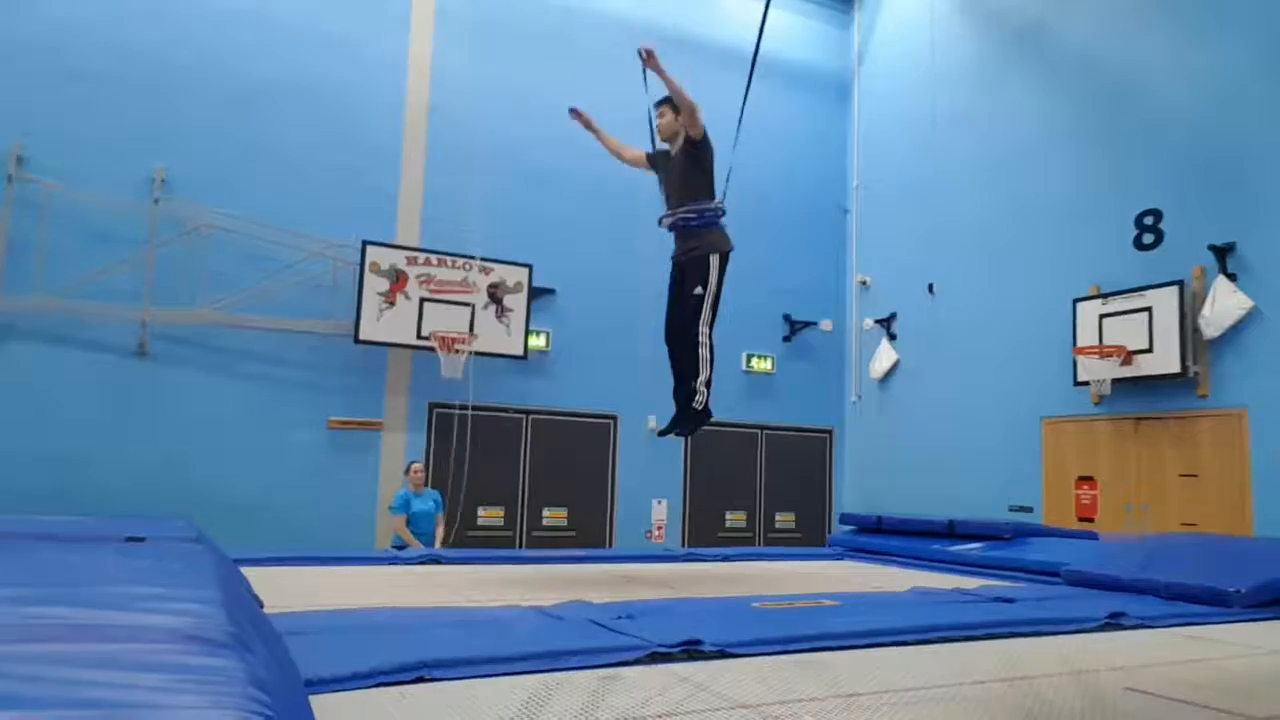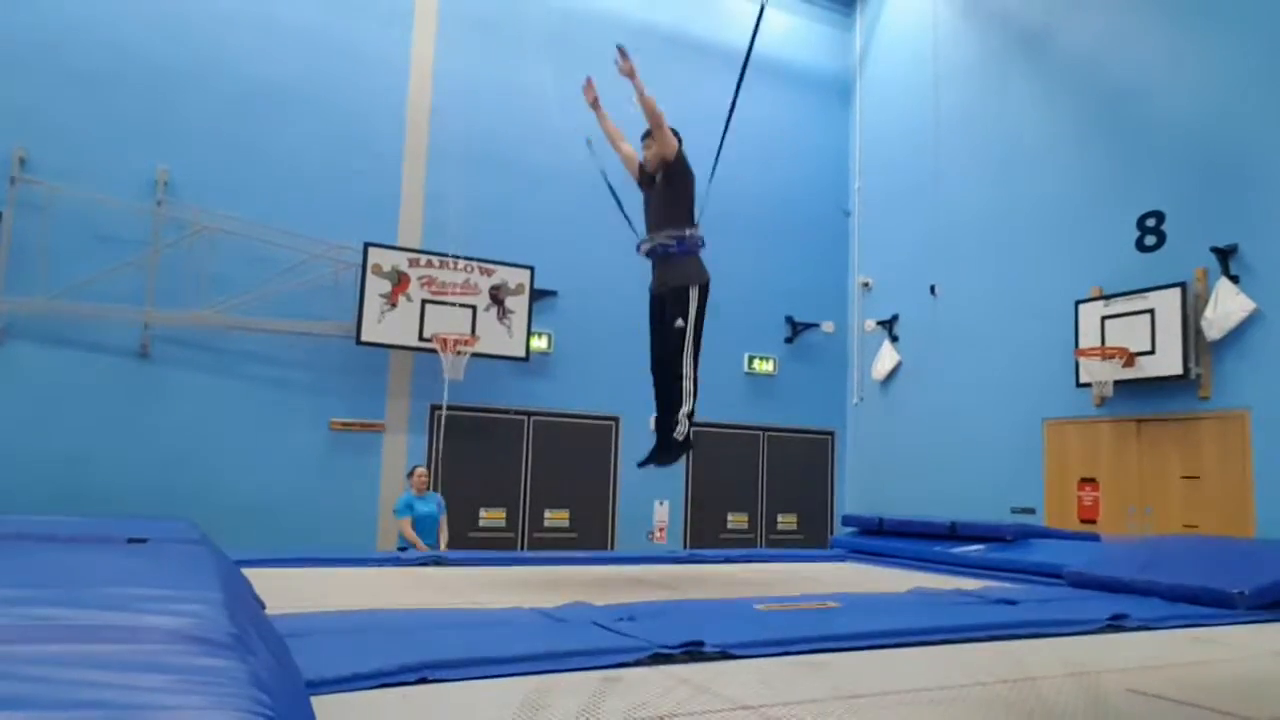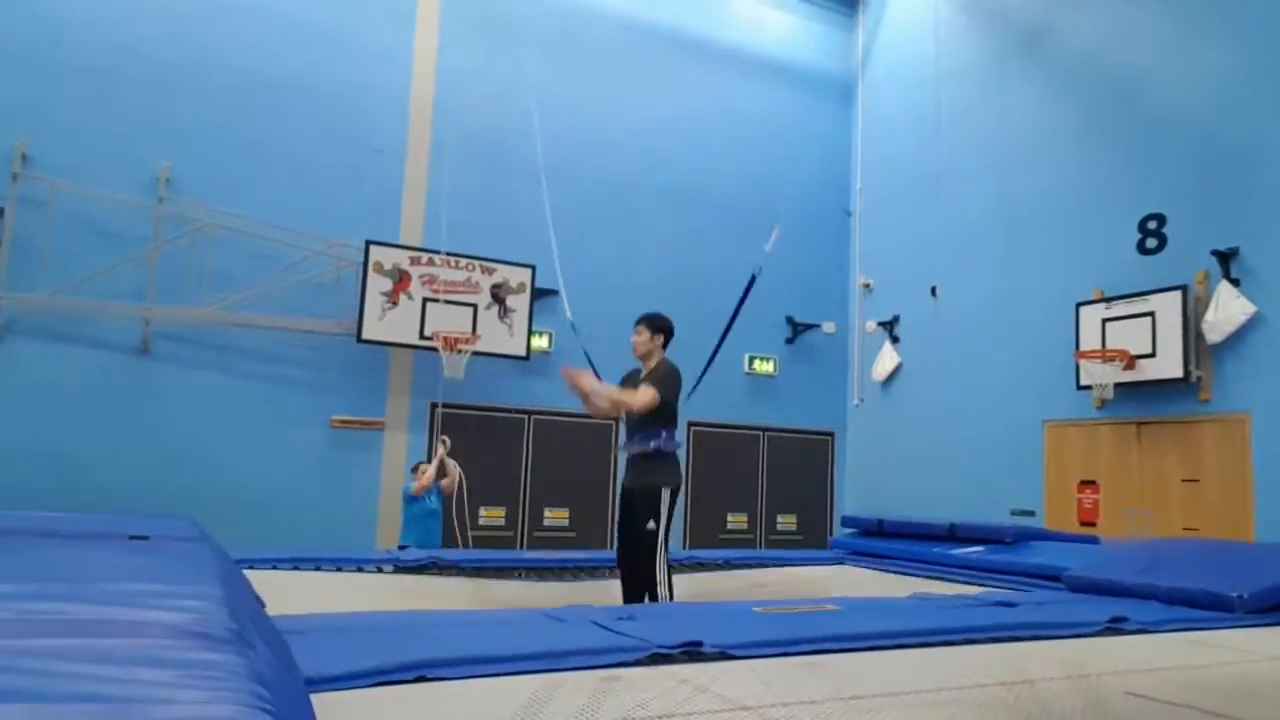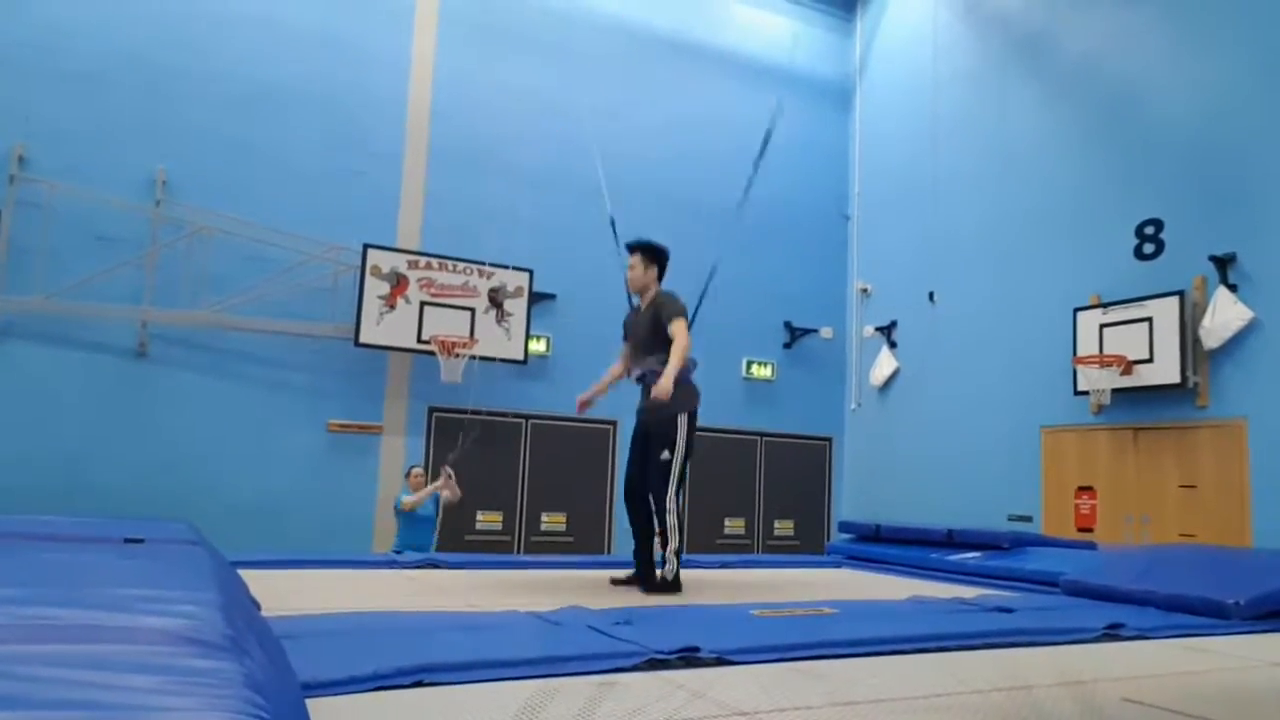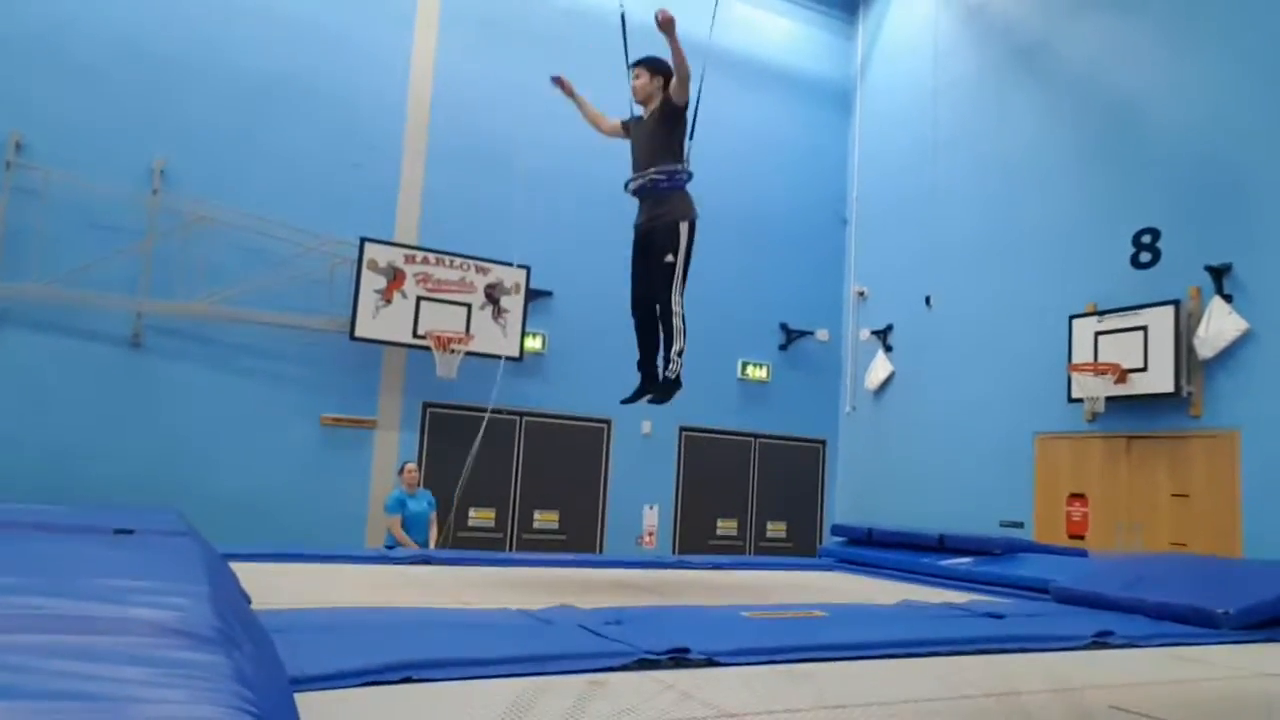
dt=1s
person 1, frame 1
left shoulder: (696, 145)
right shoulder: (664, 158)
left elbow: (690, 108)
right elbow: (626, 155)
left wrist: (659, 72)
right wrist: (593, 128)
left hip: (708, 247)
right hip: (683, 250)
left knee: (696, 329)
right knee: (675, 333)
left ankle: (699, 405)
right ankle: (684, 407)
person 1, frame 2
left shoulder: (679, 172)
right shoulder: (649, 181)
left elbow: (659, 121)
right elbow: (618, 143)
left wrist: (634, 78)
right wrist: (596, 106)
left hip: (686, 278)
right hip: (661, 280)
left knee: (683, 360)
right knee: (661, 364)
left ankle: (681, 433)
right ankle: (664, 436)
person 1, frame 3
left shoulder: (667, 373)
right shoulder: (632, 379)
left elbow: (638, 403)
right elbow: (602, 409)
left wrist: (594, 385)
right wrist: (585, 391)
left hip: (658, 479)
right hip: (634, 481)
left knee: (652, 561)
right knee: (627, 561)
person 1, frame 4
left shoulder: (668, 303)
right shoulder: (634, 317)
left elbow: (682, 339)
right elbow: (624, 364)
left wrist: (669, 376)
right wrist: (595, 392)
left hip: (675, 407)
right hip: (650, 408)
left knee: (665, 494)
right knee: (634, 491)
left ankle: (669, 574)
right ankle: (645, 569)
person 1, frame 5
left shoulder: (672, 110)
right shoulder: (638, 123)
left elbow: (683, 75)
right elbow: (604, 125)
left wrist: (670, 34)
right wrist: (573, 95)
left hip: (674, 214)
right hip: (646, 216)
left knee: (668, 297)
right knee: (641, 302)
left ankle: (671, 373)
right ankle: (648, 376)
